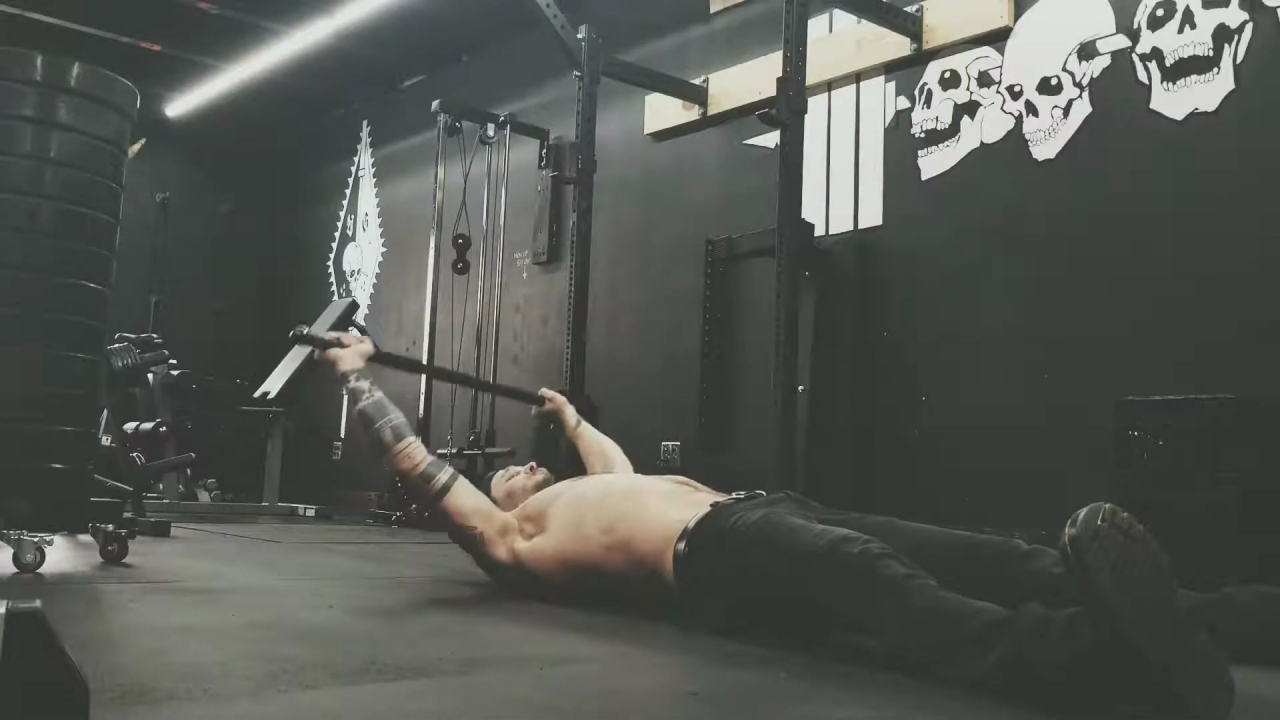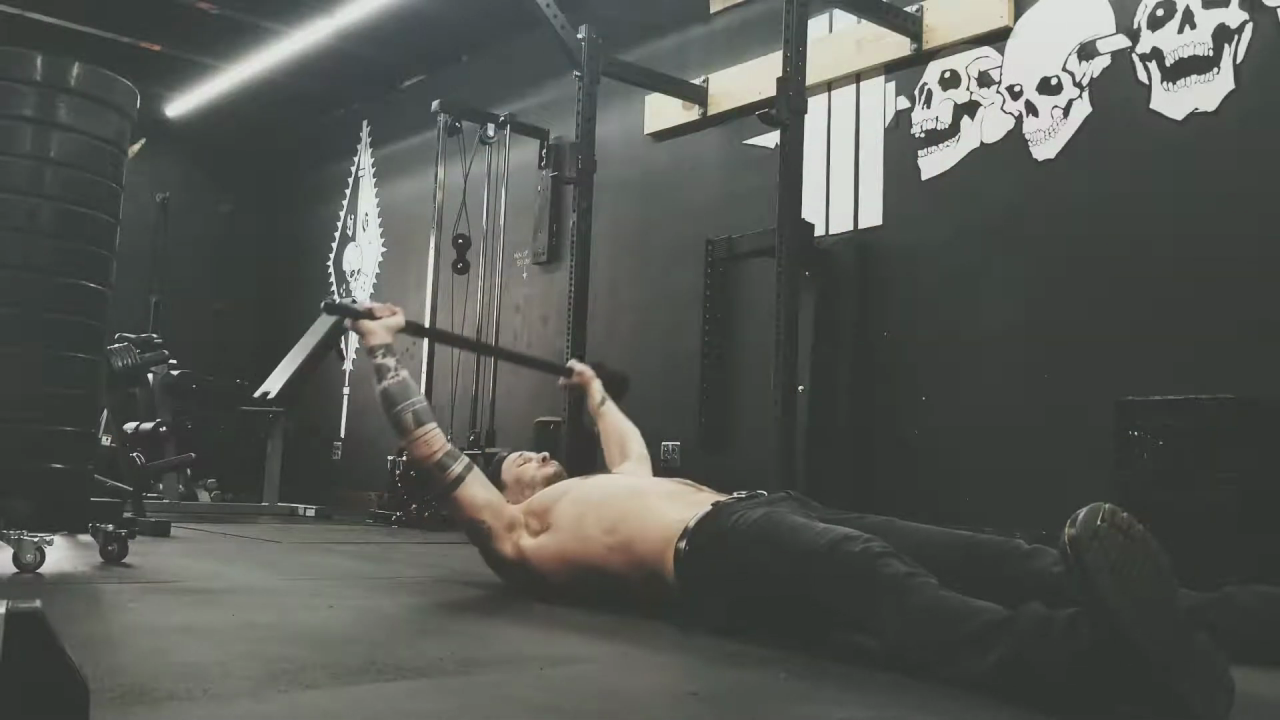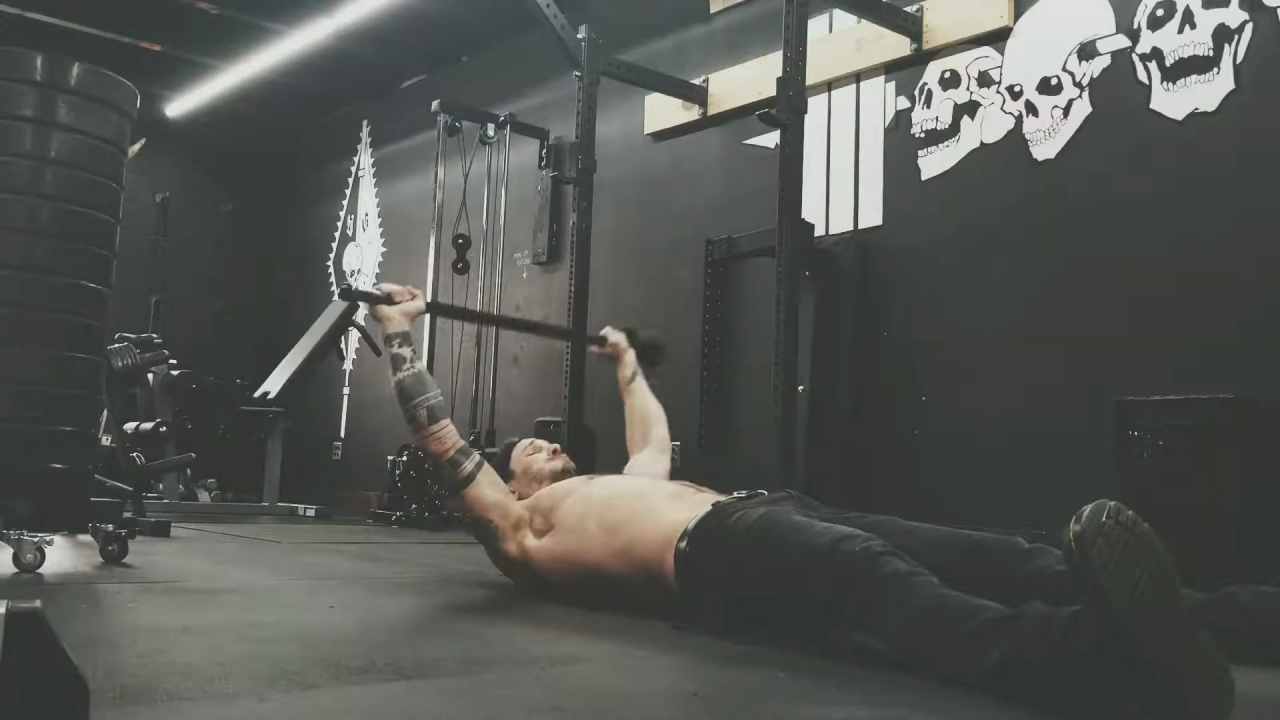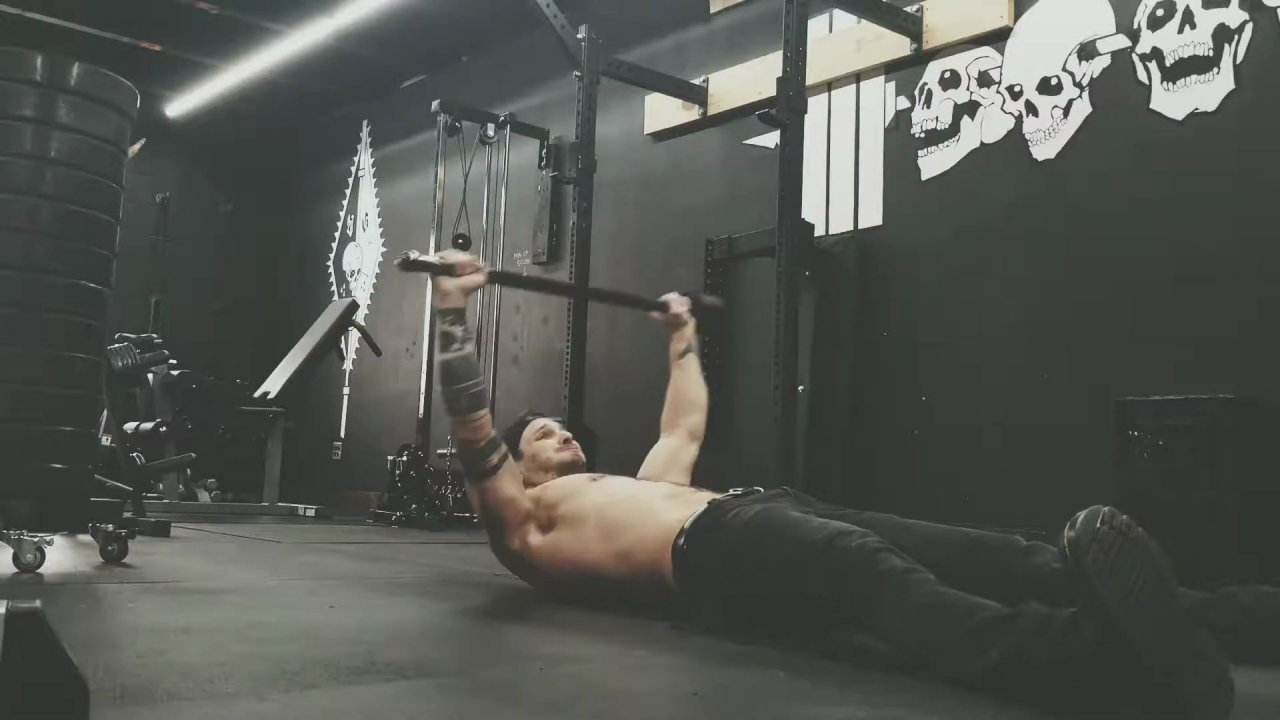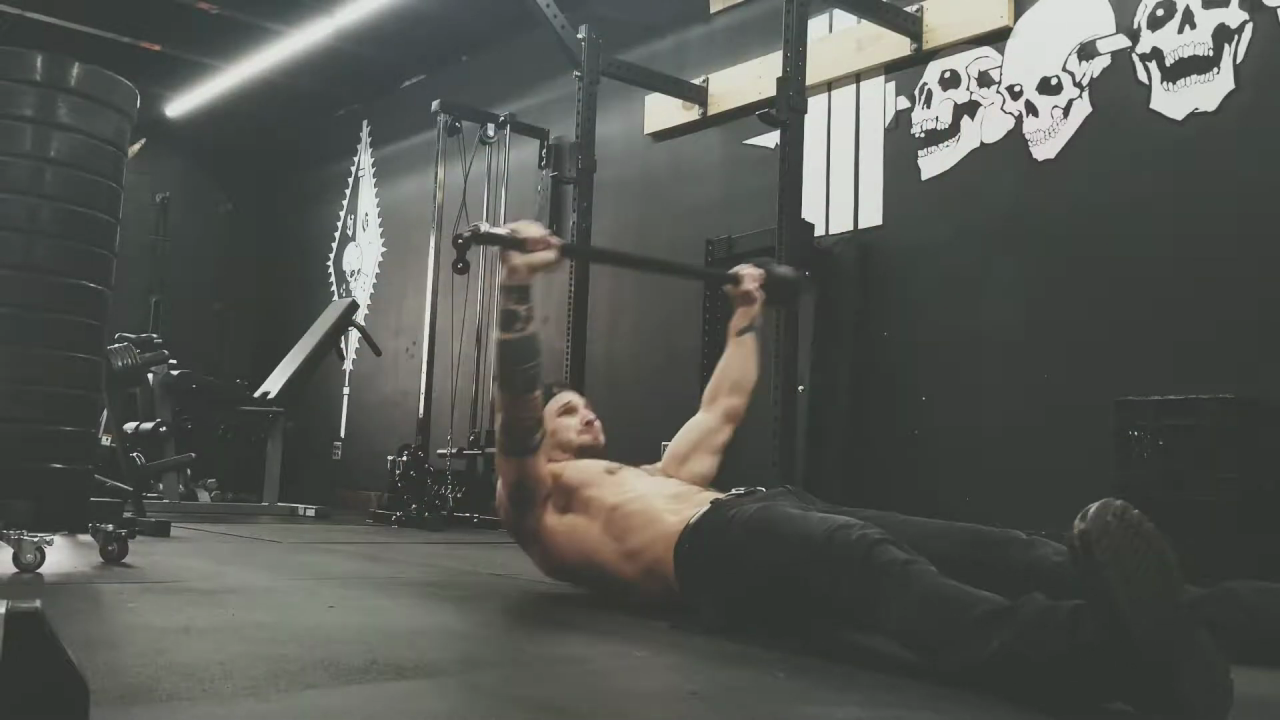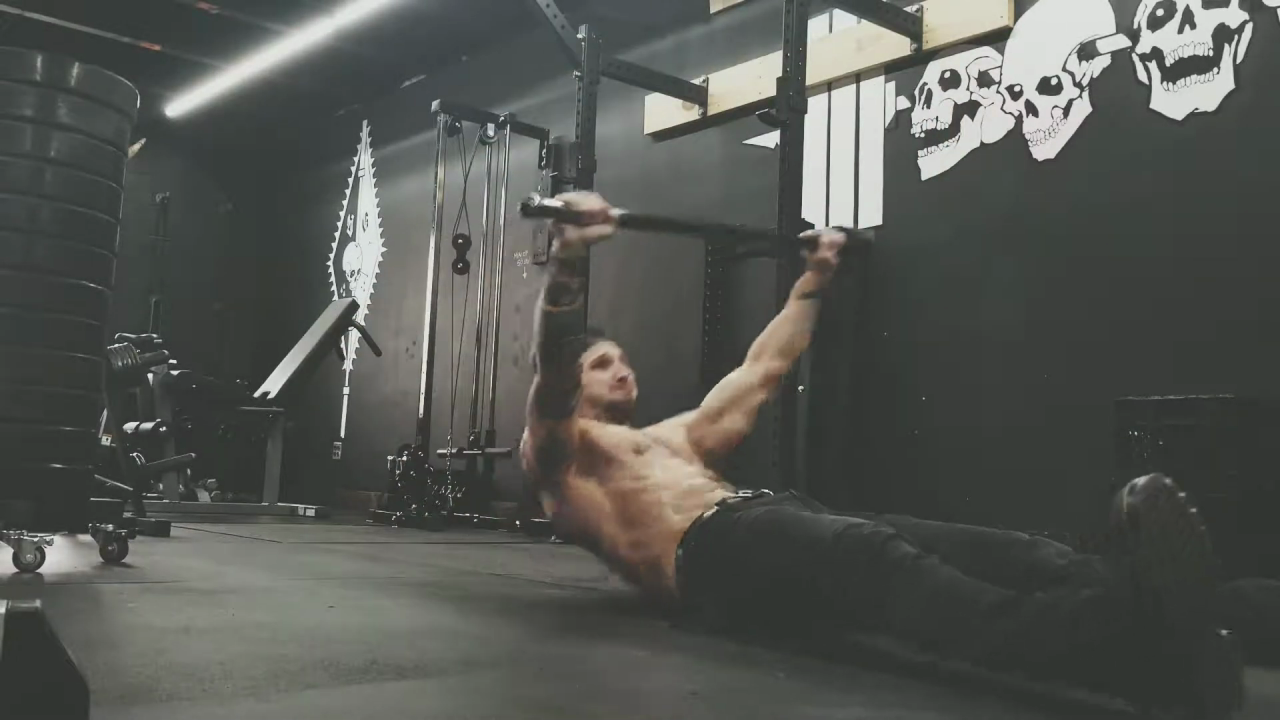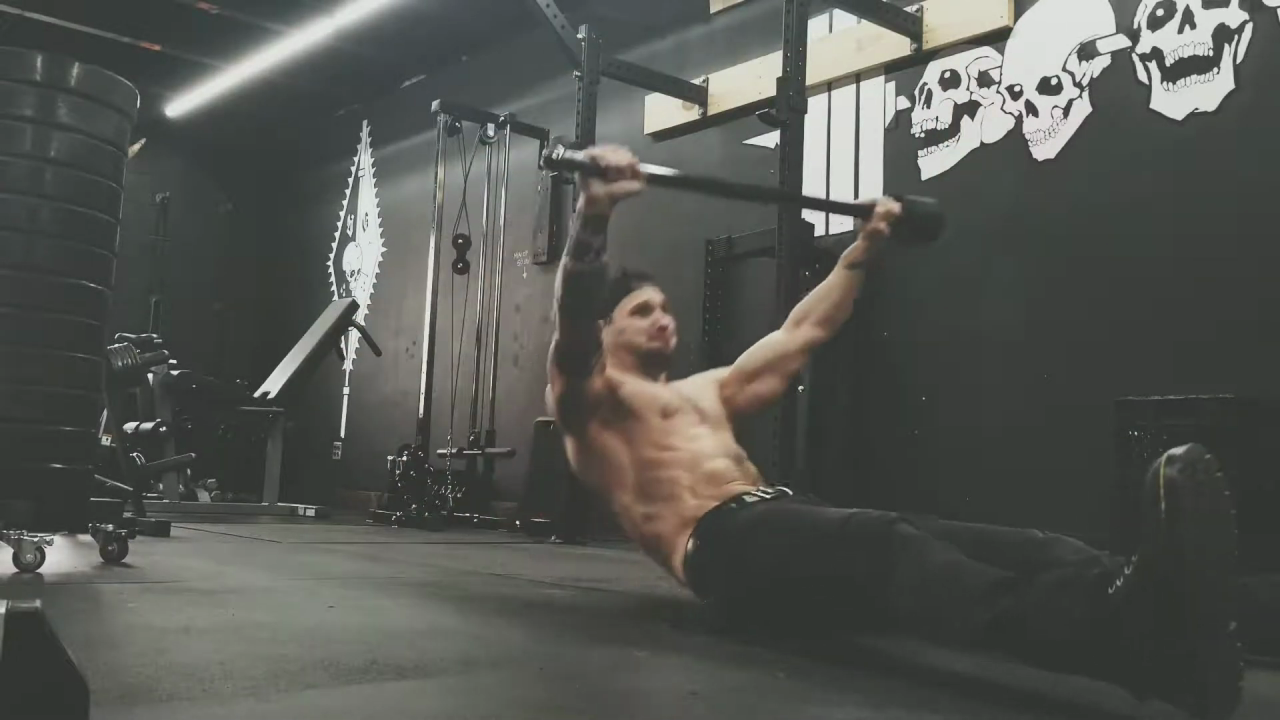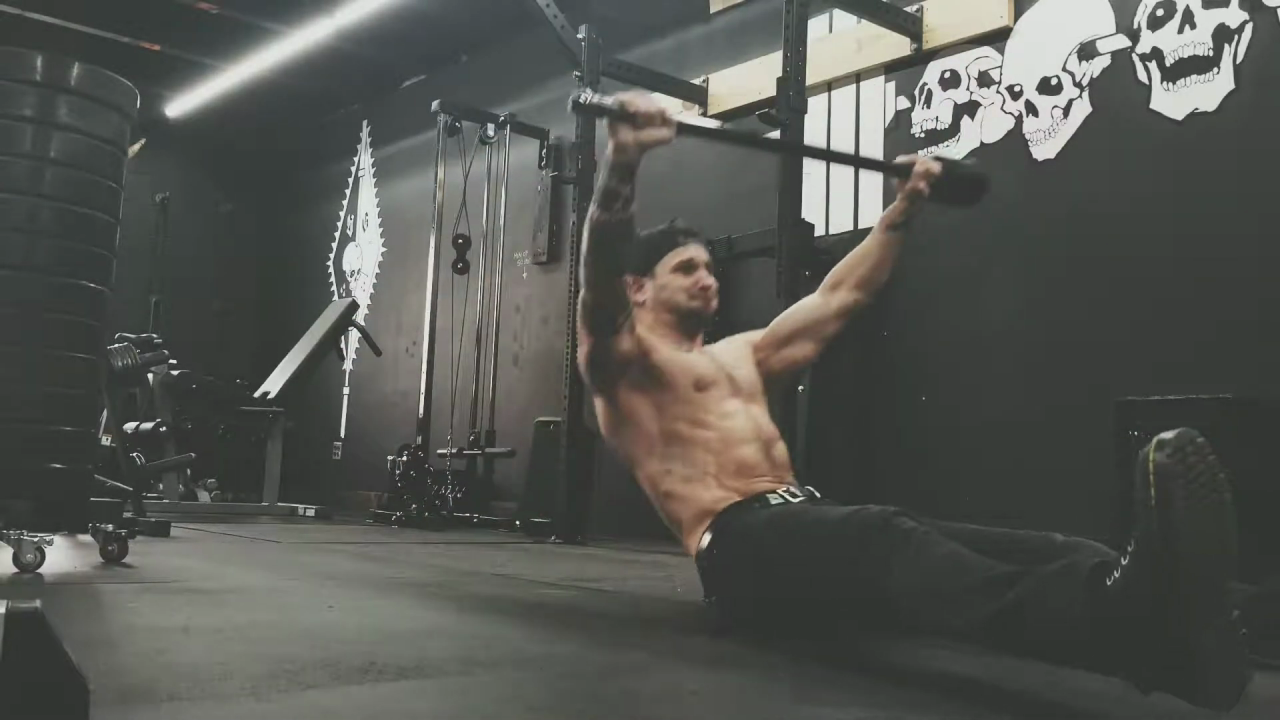
dt=0.1s
person 1, frame 1
left shoulder: (587, 496)
right shoulder: (514, 539)
left elbow: (618, 465)
right elbow: (425, 470)
left wrist: (568, 415)
right wrist: (359, 381)
left hip: (760, 510)
right hip: (716, 550)
left knee: (982, 559)
right knee: (887, 592)
left ankle: (1174, 617)
person 1, frame 2
left shoulder: (607, 491)
right shoulder: (516, 535)
left elbow: (633, 456)
right elbow: (436, 457)
left wrist: (593, 390)
right wrist: (383, 355)
left hip: (761, 511)
right hip: (713, 550)
left knee: (983, 557)
right knee: (885, 587)
left ankle: (1172, 621)
person 1, frame 3
left shoulder: (612, 490)
right shoulder: (523, 533)
left elbow: (655, 445)
right elbow: (449, 452)
left wrist: (626, 365)
right wrist: (401, 340)
left hip: (763, 510)
right hip: (717, 548)
left knee: (980, 557)
right knee: (887, 586)
left ankle: (1165, 617)
right ankle: (1094, 646)
person 1, frame 4
left shoulder: (637, 488)
right shoulder: (518, 520)
left elbow: (682, 429)
right elbow: (473, 440)
left wrist: (684, 335)
right wrist: (452, 311)
left hip: (764, 511)
right hip: (710, 551)
left knee: (985, 553)
right knee: (882, 582)
left ankle: (1167, 620)
person 1, frame 5
left shoulder: (660, 477)
right shoulder: (540, 503)
left elbow: (724, 407)
right elbow: (517, 422)
left wrist: (745, 311)
right wrist: (517, 284)
right hip: (718, 550)
left knee: (991, 551)
right knee: (885, 572)
left ankle: (1159, 617)
right ankle: (1095, 647)
person 1, frame 6
left shoulder: (674, 434)
right shoulder: (561, 451)
left elbow: (767, 369)
right elbow: (550, 385)
left wrist: (813, 277)
right wrist: (566, 257)
right hip: (713, 556)
left knee: (1000, 550)
right knee: (885, 564)
left ankle: (1162, 634)
right ankle: (1111, 642)
person 1, frame 7
left shoulder: (706, 393)
right shoulder: (591, 404)
left elbow: (807, 331)
right elbow: (575, 332)
left wrist: (864, 245)
right wrist: (594, 206)
left hip: (786, 519)
right hip: (730, 548)
left knee: (1010, 545)
right knee: (887, 544)
left ankle: (1171, 618)
right ankle: (1118, 625)
person 1, frame 8
left shoulder: (741, 352)
right shoulder: (623, 362)
left elbow: (844, 292)
right elbow: (599, 287)
left wrist: (903, 203)
right wrist: (625, 155)
left hip: (811, 525)
right hip: (741, 548)
left knee: (1027, 551)
right knee: (887, 543)
left ankle: (1177, 620)
right ankle: (1123, 614)
